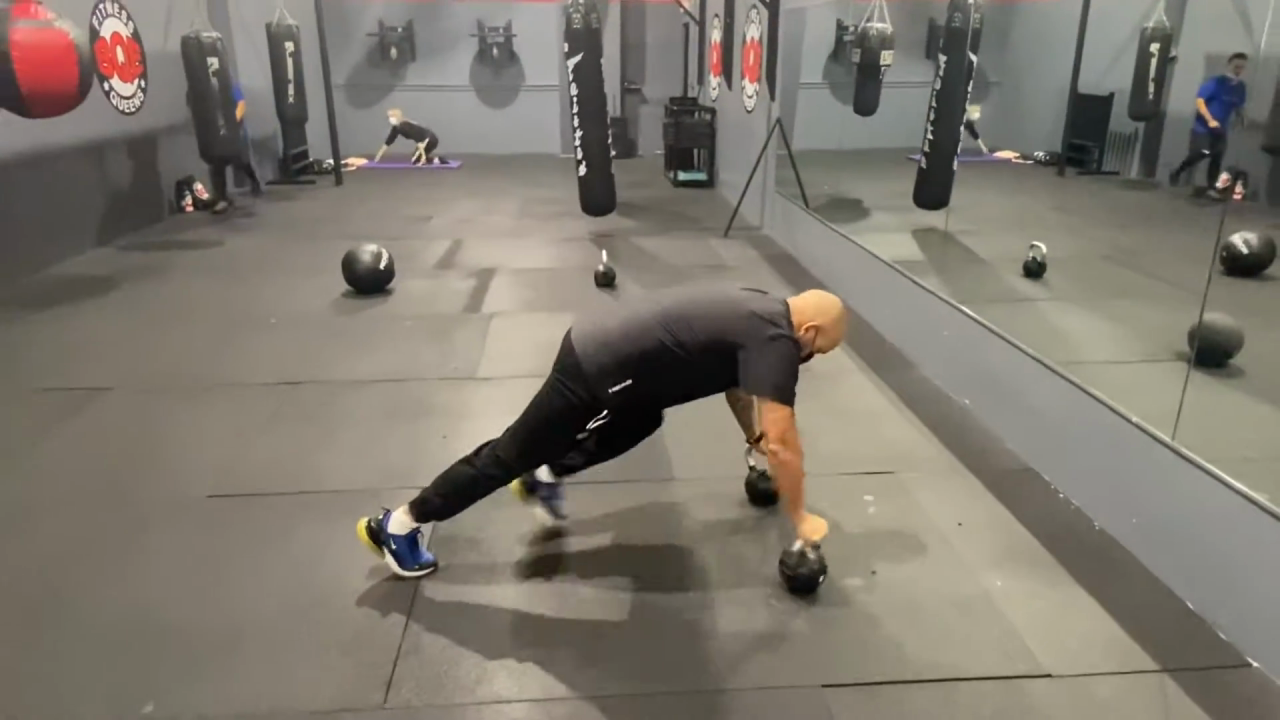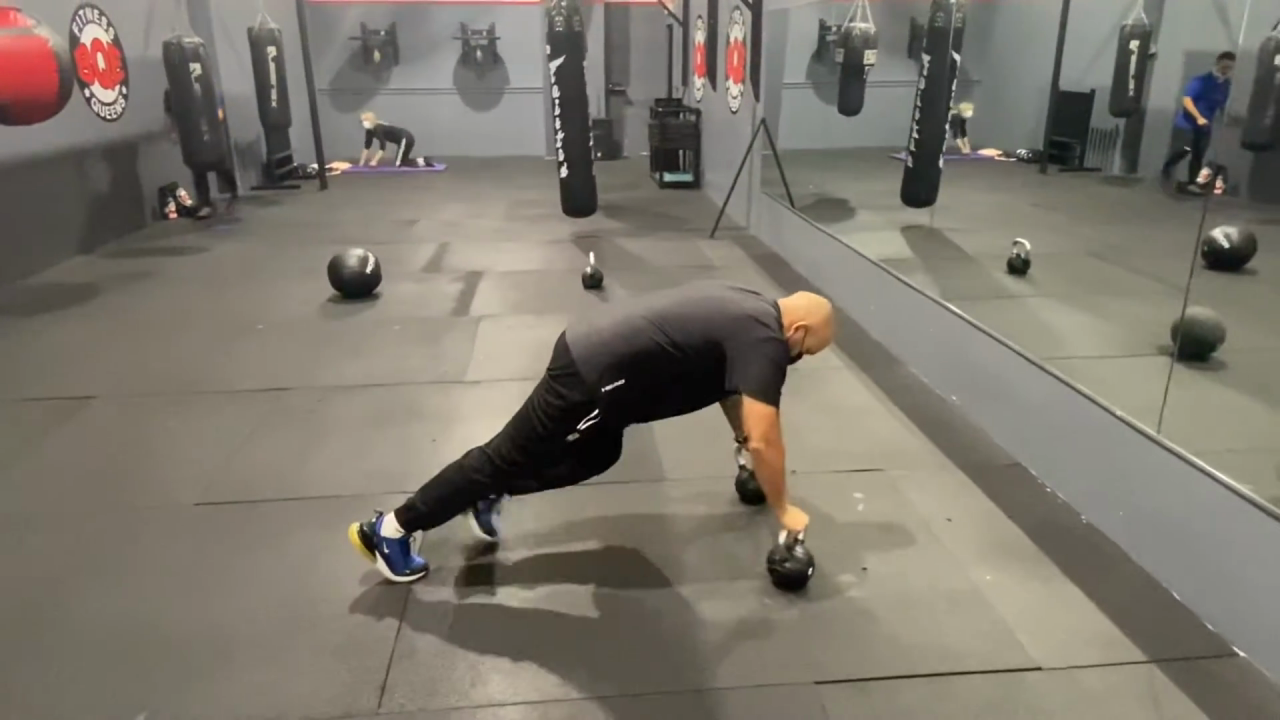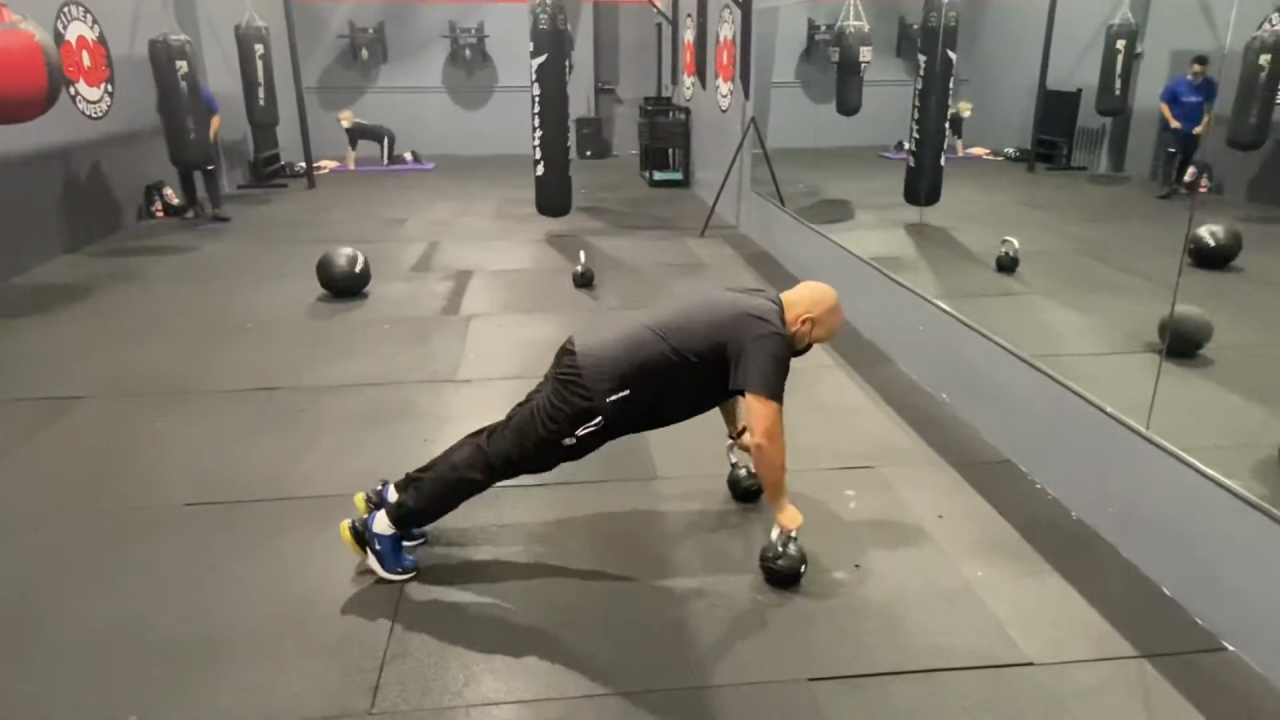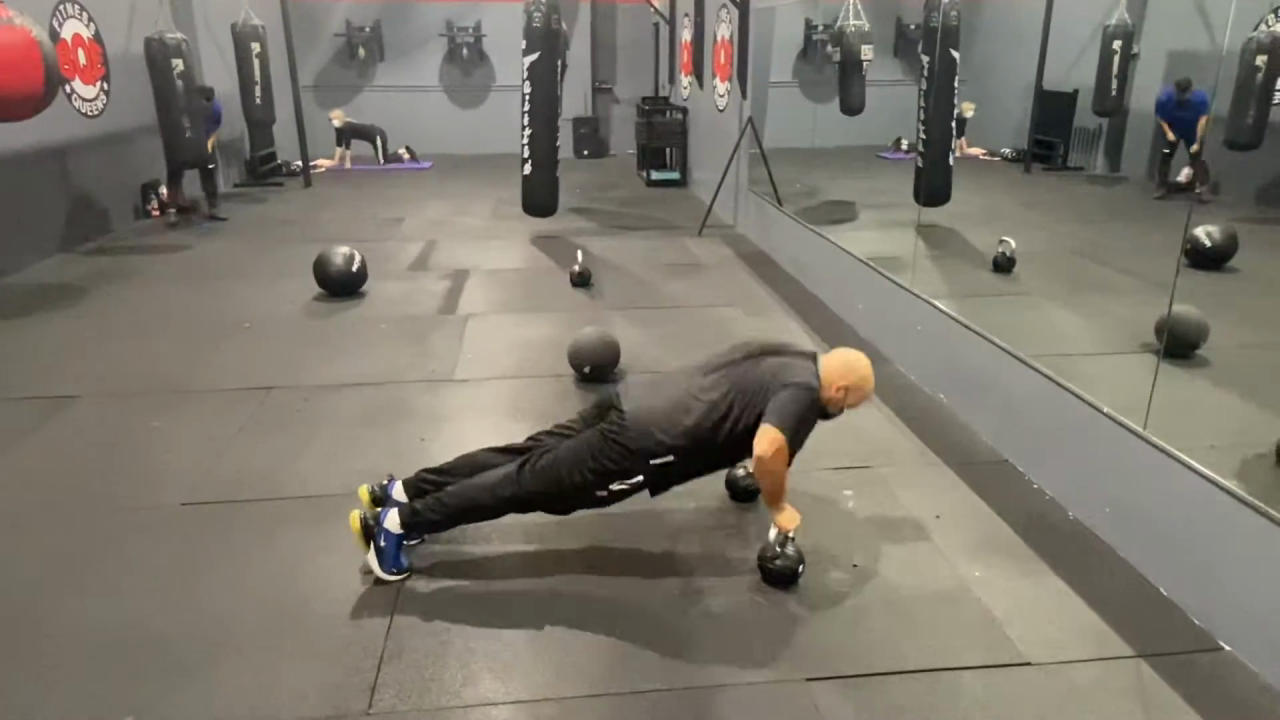
dt=0.4s
person 1, frame 1
left shoulder: (761, 314)
right shoulder: (776, 341)
left elbow: (738, 384)
right elbow: (781, 443)
left wrist: (756, 441)
right wrist: (801, 518)
left hip: (600, 346)
right hip: (598, 372)
left knee: (641, 421)
right knee: (512, 454)
left ankle: (545, 477)
right ankle: (397, 525)
person 1, frame 2
left shoulder: (749, 311)
right shoulder: (763, 341)
left elbow: (727, 382)
right elbow: (766, 440)
left wrist: (743, 441)
right wrist: (783, 510)
left hip: (592, 350)
right hip: (594, 375)
left knee: (597, 458)
right knee: (508, 457)
left ankle: (486, 494)
right ankle: (388, 530)
person 1, frame 3
left shoulder: (752, 308)
right shoulder: (769, 338)
right elbow: (766, 436)
left wrist: (737, 432)
right wrist: (780, 507)
left hip: (590, 356)
right hip: (600, 389)
left knee: (502, 443)
right knee: (500, 456)
left ankle: (392, 495)
right ankle: (382, 524)
person 1, frame 4
left shoulder: (786, 357)
right shoulder: (802, 394)
right elbow: (768, 451)
left wrist: (728, 428)
right wrist: (778, 509)
left hip: (631, 402)
right hip: (639, 446)
left knee: (525, 459)
right knee: (528, 485)
left ankle: (397, 491)
right ankle: (393, 523)
